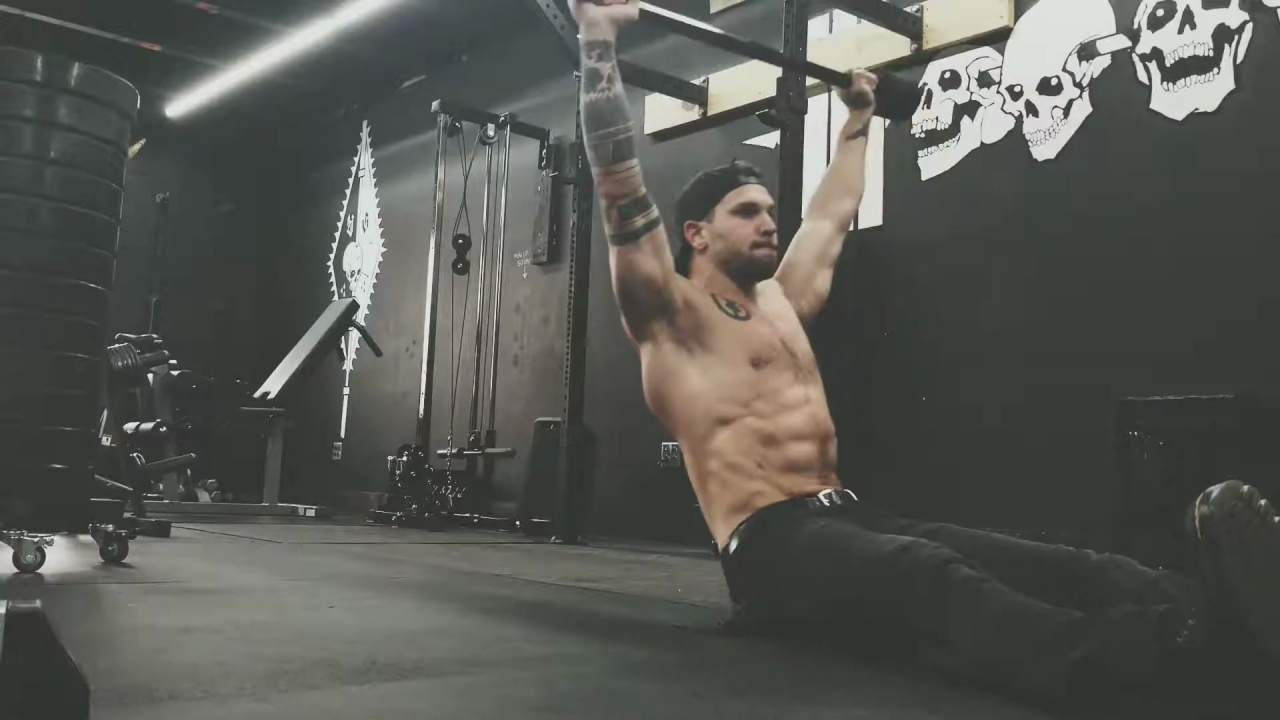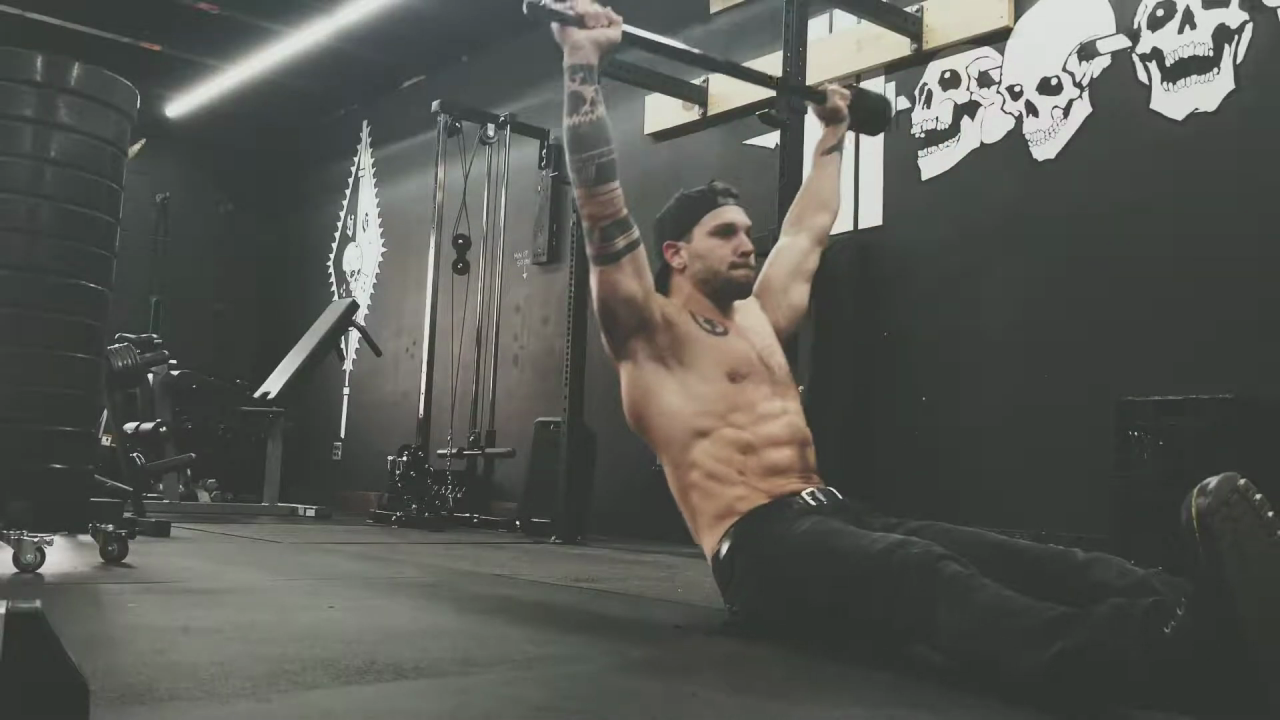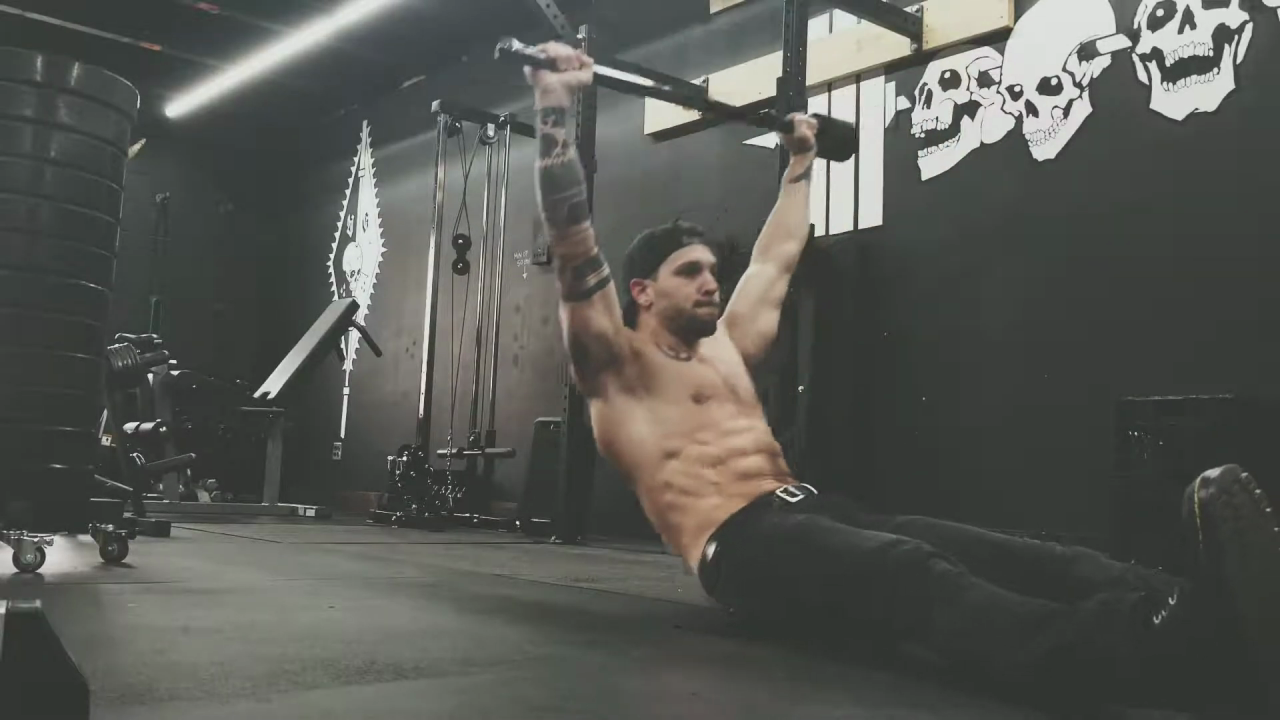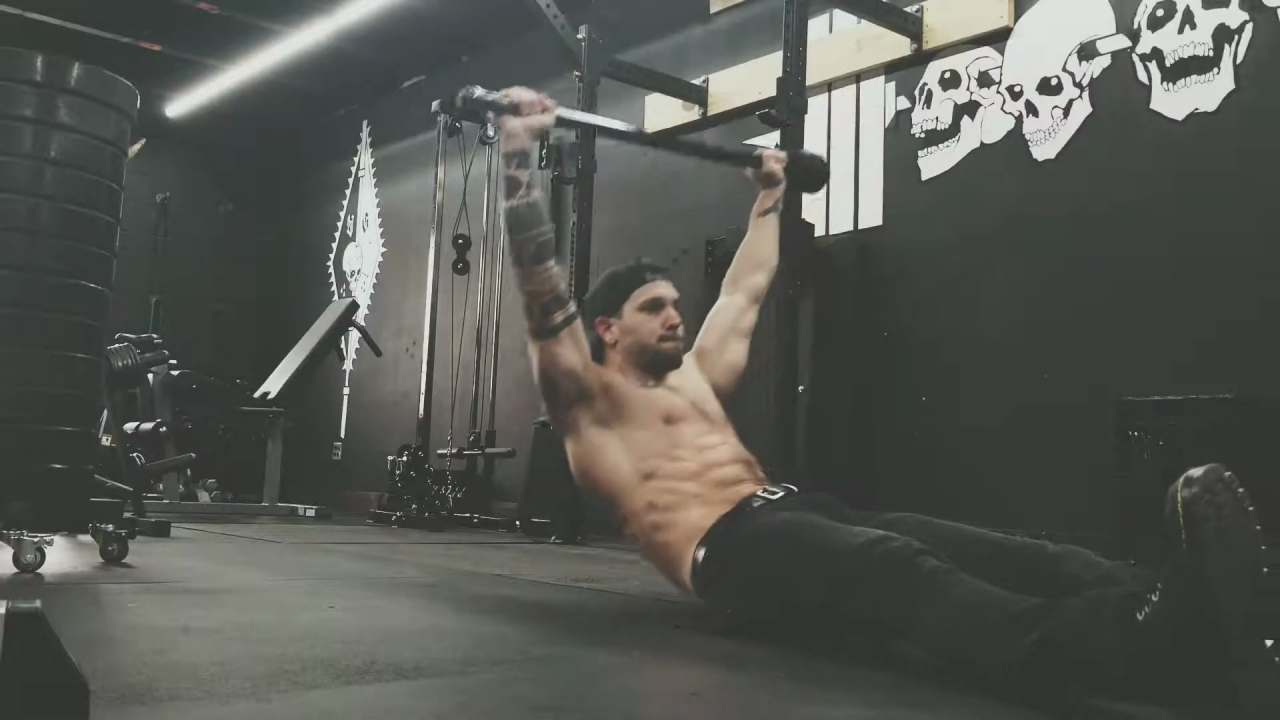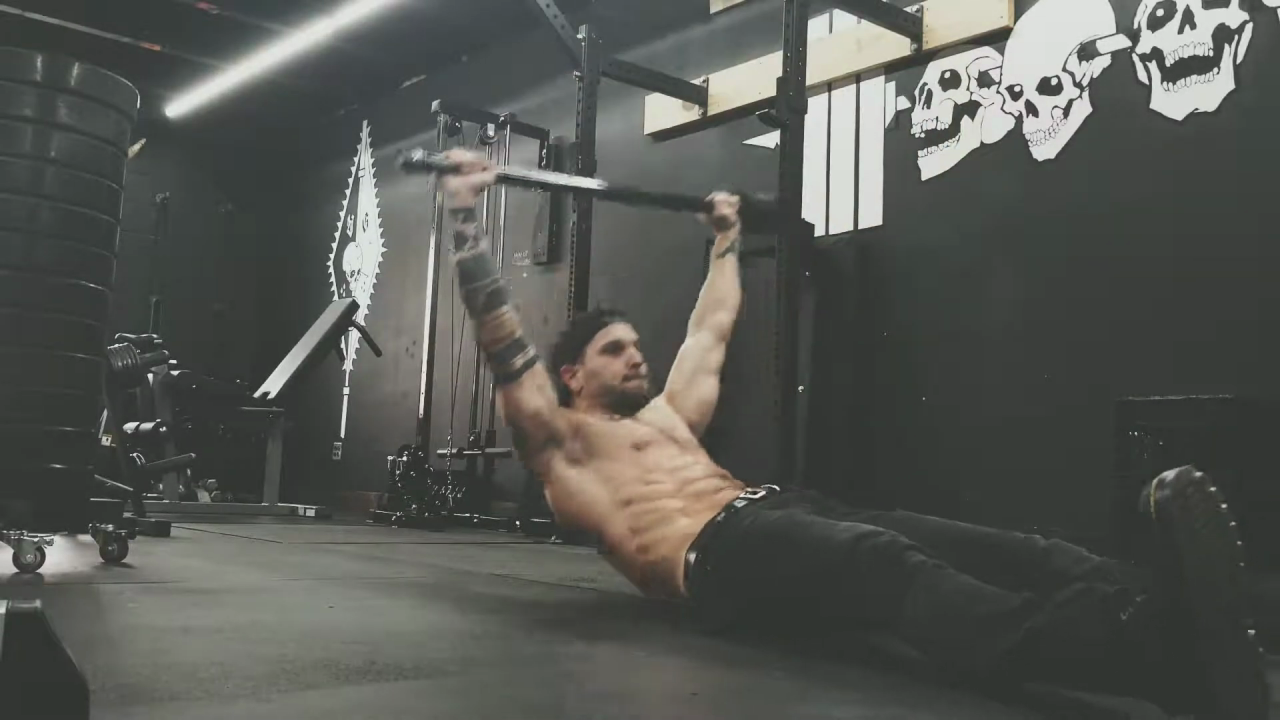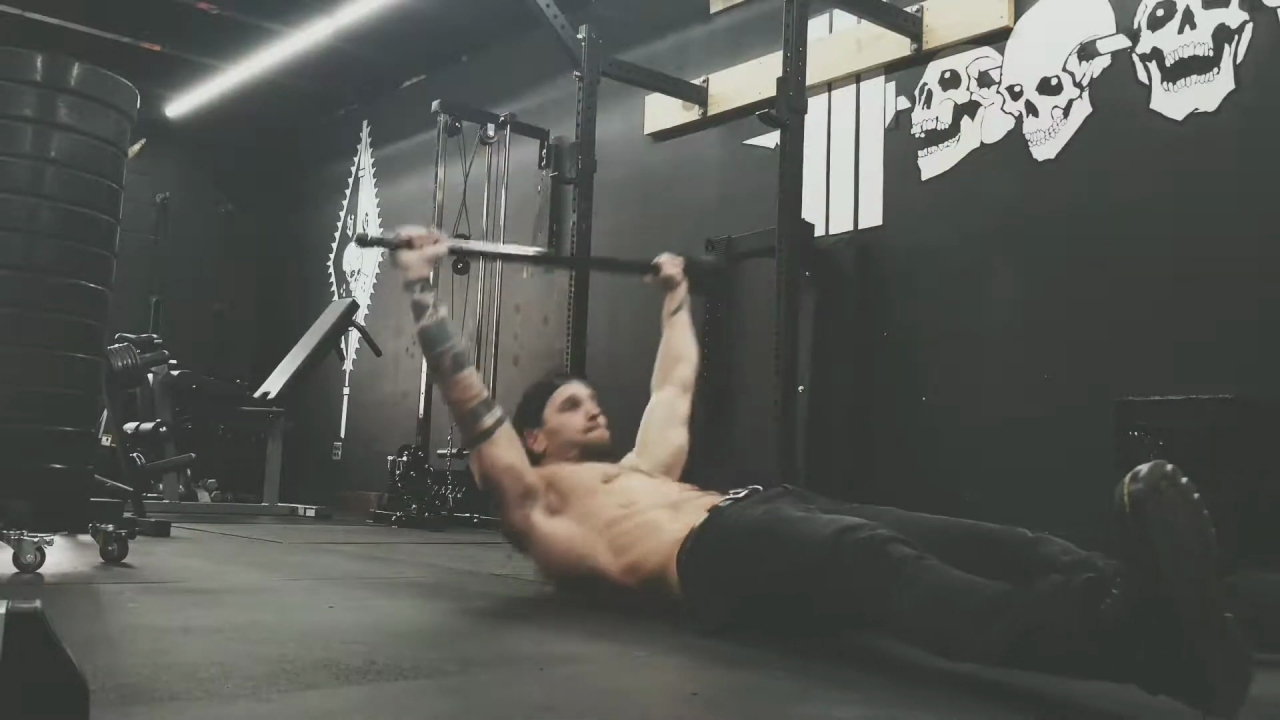
dt=0.1s
person 1, frame 1
left shoulder: (780, 301)
right shoulder: (672, 316)
left elbow: (834, 212)
right elbow: (621, 191)
left wrist: (858, 117)
left hip: (848, 518)
right hip: (772, 548)
left knee: (1048, 566)
right knee: (930, 577)
right ankle: (1147, 651)
person 1, frame 2
left shoulder: (757, 318)
right shoulder: (650, 336)
left elbow: (812, 231)
right elbow: (604, 215)
left wrist: (833, 133)
right wrist: (587, 64)
left hip: (831, 515)
right hip: (763, 544)
left knee: (1025, 559)
right knee: (924, 574)
left ankle: (1209, 610)
right ankle: (1145, 646)
person 1, frame 3
left shoulder: (724, 344)
right shoulder: (618, 367)
left elbow: (780, 254)
right elbow: (575, 251)
left wrist: (800, 161)
right wrist: (556, 101)
left hip: (814, 517)
right hip: (746, 548)
left knee: (1007, 557)
right knee: (910, 572)
left ankle: (1198, 609)
right ankle: (1140, 649)
person 1, frame 4
left shoulder: (692, 380)
right shoulder: (590, 404)
left elbow: (744, 293)
right elbow: (544, 301)
left wrist: (770, 195)
right wrist: (522, 154)
left hip: (795, 516)
right hip: (736, 550)
left knee: (991, 551)
right knee: (903, 570)
left ankle: (1191, 623)
right ankle: (1131, 639)
person 1, frame 5
left shoulder: (664, 415)
right shoulder: (561, 441)
left elbow: (710, 331)
right elbow: (503, 345)
left wrist: (727, 239)
right wrist: (465, 207)
left hip: (778, 511)
right hip: (717, 555)
left knee: (980, 550)
right knee: (885, 566)
left ankle: (1166, 620)
right ankle: (1136, 636)
person 1, frame 6
left shoulder: (633, 474)
right shoulder: (534, 501)
left elbow: (674, 396)
right elbow: (470, 406)
left wrist: (677, 297)
right wrist: (423, 284)
left hip: (768, 512)
right hip: (718, 553)
left knee: (993, 543)
right knee: (887, 566)
left ankle: (1160, 625)
right ankle: (1128, 628)
